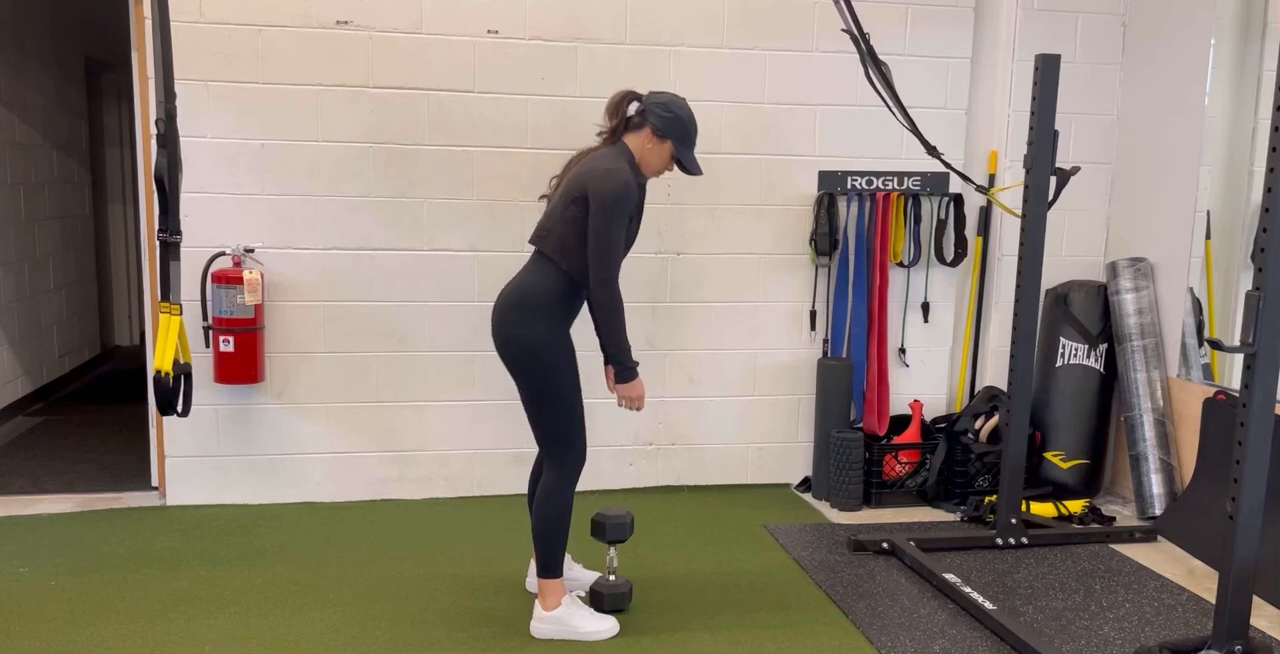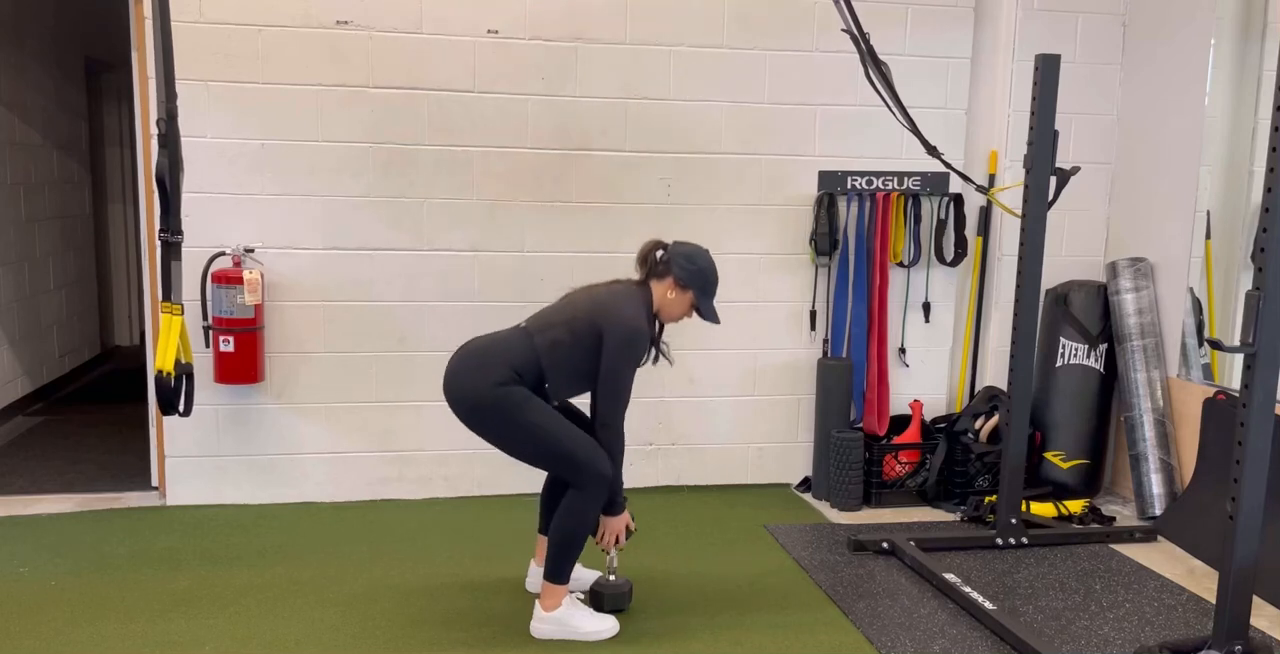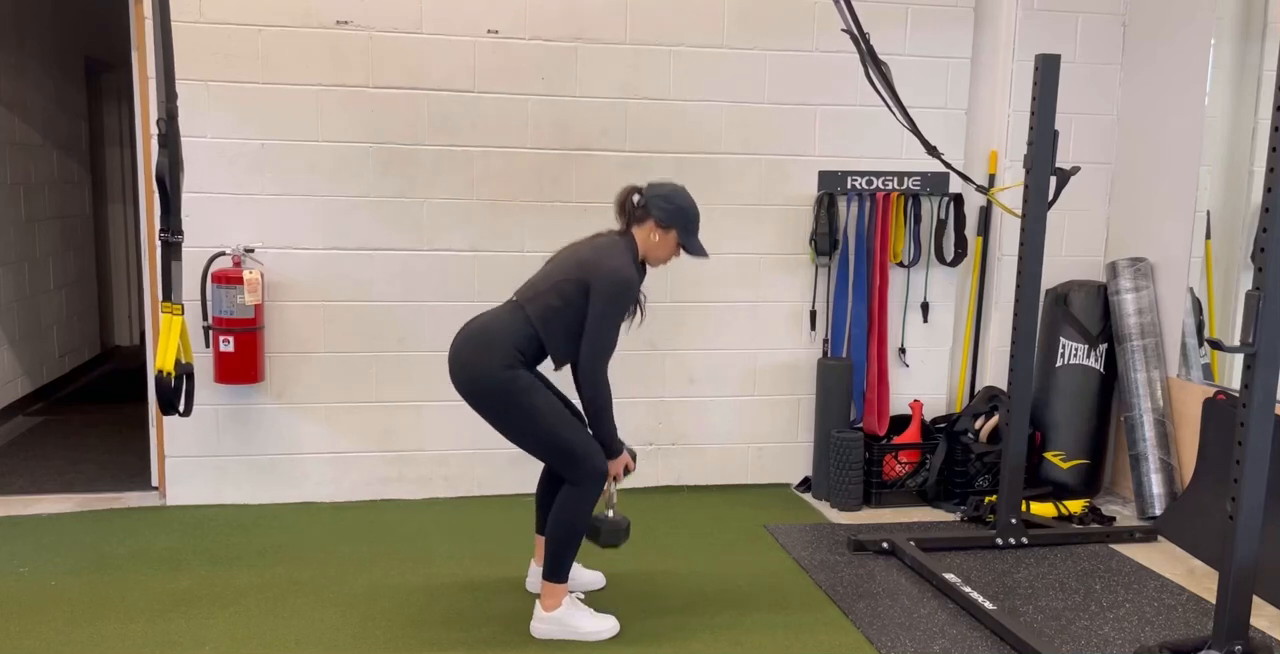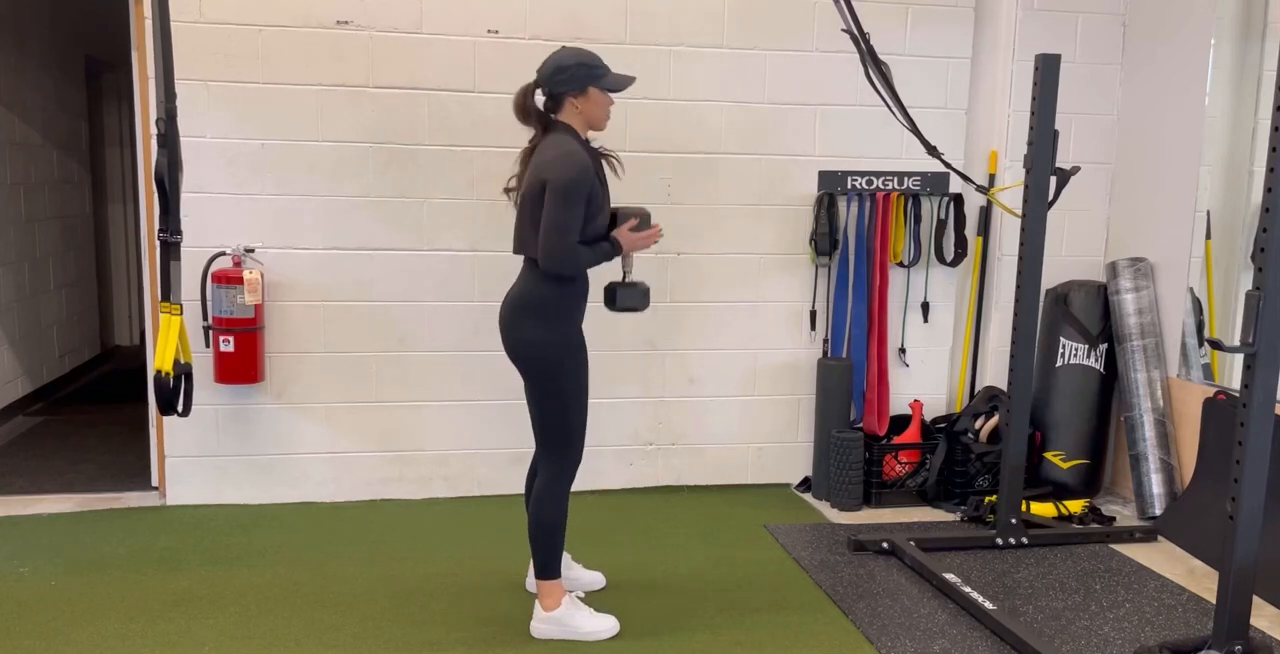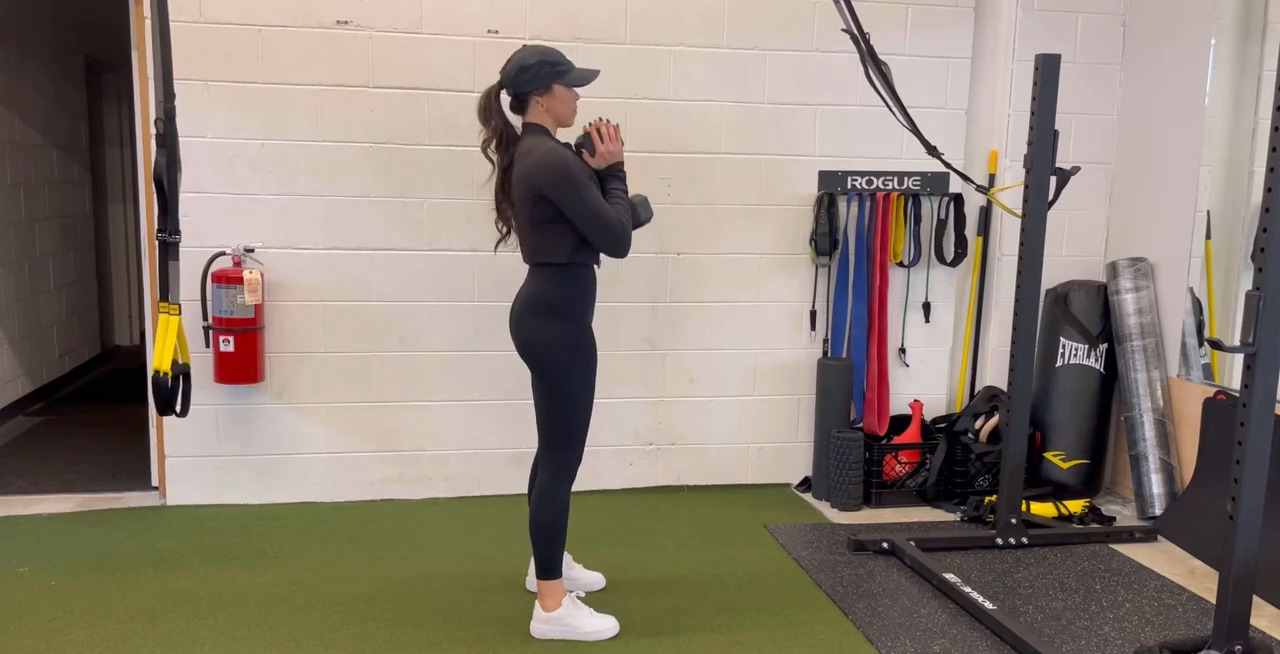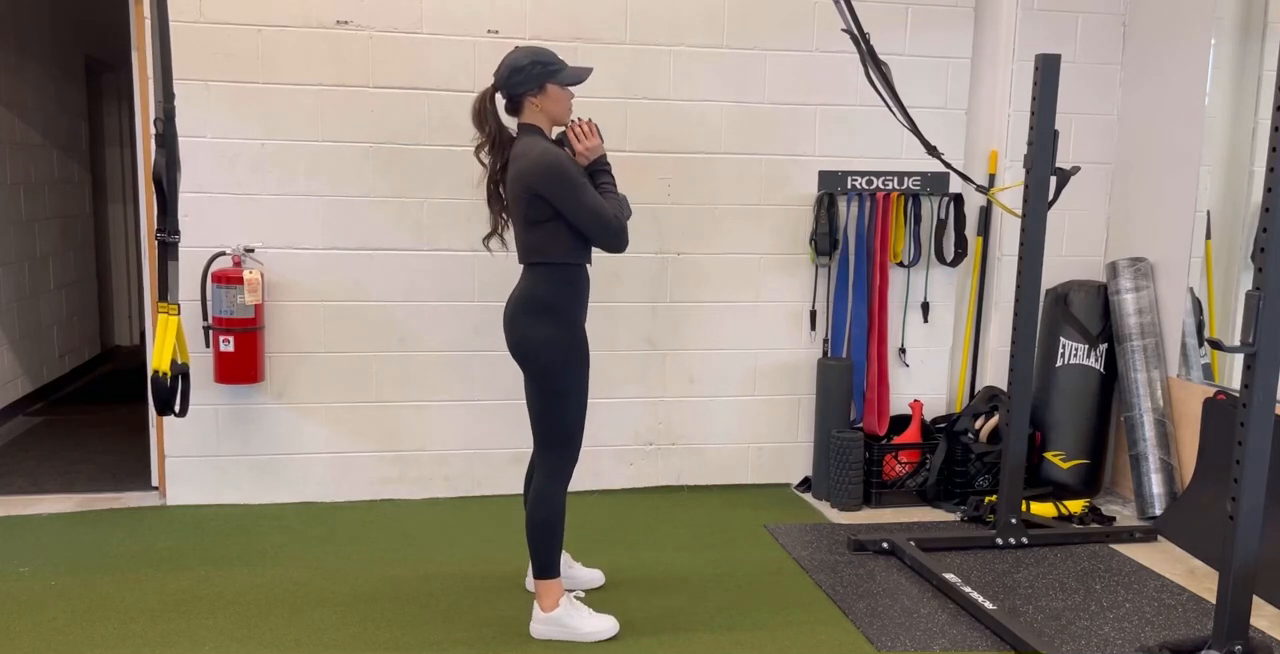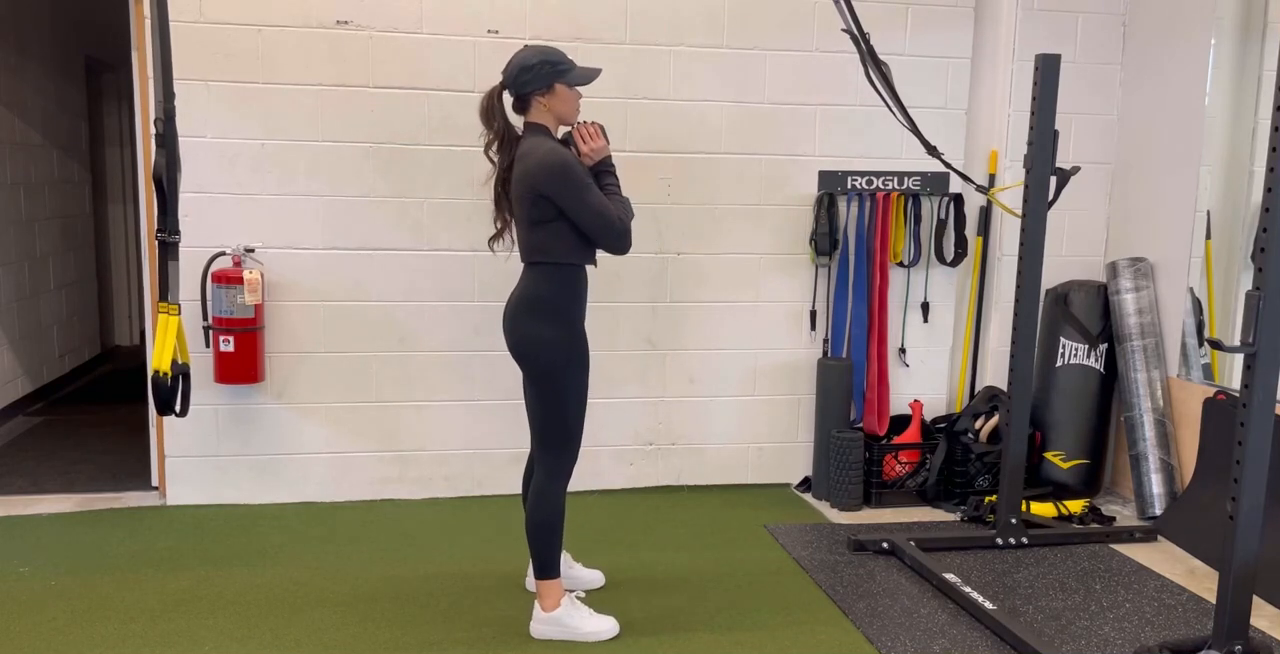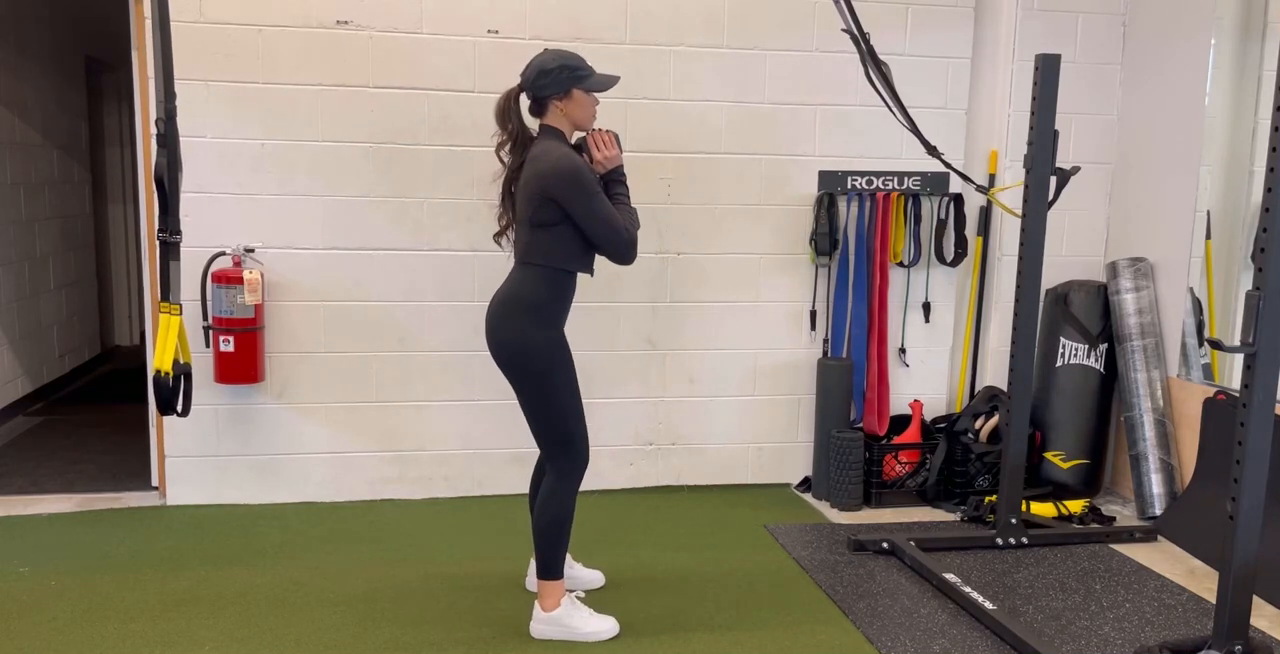
dt=0.4s
person 1, frame 1
left shoulder: (602, 164)
right shoulder: (617, 179)
right elbow: (603, 281)
left wrist: (612, 355)
right wrist: (624, 367)
left hip: (528, 311)
right hip: (535, 321)
left knee: (558, 445)
right knee: (565, 454)
left ankle: (546, 563)
right ankle: (551, 608)
person 1, frame 2
left shoulder: (625, 299)
right shoulder: (630, 322)
left elbow: (601, 410)
right elbow: (609, 417)
left wrist: (608, 497)
right wrist: (613, 505)
left hip: (484, 371)
right hip: (483, 384)
left knee: (575, 449)
right knee: (591, 473)
left ankle: (545, 562)
right ankle: (551, 607)
person 1, frame 3
left shoulder: (608, 251)
right shoulder: (619, 272)
left elbow: (582, 357)
right elbow: (592, 368)
left wrist: (602, 444)
right wrist: (612, 449)
left hip: (486, 350)
right hip: (489, 365)
left knee: (570, 442)
right knee: (586, 467)
left ankle: (545, 564)
right ankle: (552, 608)
person 1, frame 4
left shoulder: (559, 150)
right shoulder: (568, 159)
right elbow: (555, 255)
left wrist: (612, 234)
right wrist: (617, 245)
left hip: (539, 314)
right hip: (546, 320)
left knee: (555, 448)
right knee: (561, 455)
left ankle: (547, 563)
right ankle: (551, 606)
person 1, frame 5
left shoulder: (532, 153)
right shoulder: (549, 159)
left elbow: (580, 215)
right elbow: (615, 239)
left wrist: (597, 171)
right wrist: (612, 172)
left hip: (547, 311)
right hip: (558, 318)
left knee: (556, 450)
right knee: (561, 457)
left ankle: (548, 564)
right ankle: (551, 607)
person 1, frame 6
left shoulder: (529, 154)
right shoulder: (544, 160)
left elbow: (581, 216)
right elbow: (614, 233)
left wrist: (585, 165)
right wrist: (597, 164)
left hip: (542, 311)
right hip: (550, 317)
left knee: (551, 449)
right knee: (558, 455)
left ankle: (548, 563)
right ankle: (550, 607)
person 1, frame 7
left shoulder: (533, 152)
right shoulder: (550, 159)
left elbow: (581, 216)
right elbow: (617, 235)
left wrist: (588, 167)
right wrist: (602, 166)
left hip: (541, 312)
right hip: (551, 319)
left knee: (550, 450)
right knee: (556, 457)
left ankle: (547, 563)
right ankle: (550, 607)
person 1, frame 8
left shoulder: (543, 155)
right shoulder: (562, 164)
left elbow: (584, 224)
right elbow: (622, 247)
left wrist: (600, 176)
right wrist: (613, 176)
left hip: (524, 316)
right hip: (529, 324)
left knee: (559, 448)
right knee: (568, 456)
left ankle: (549, 563)
right ankle: (551, 607)
